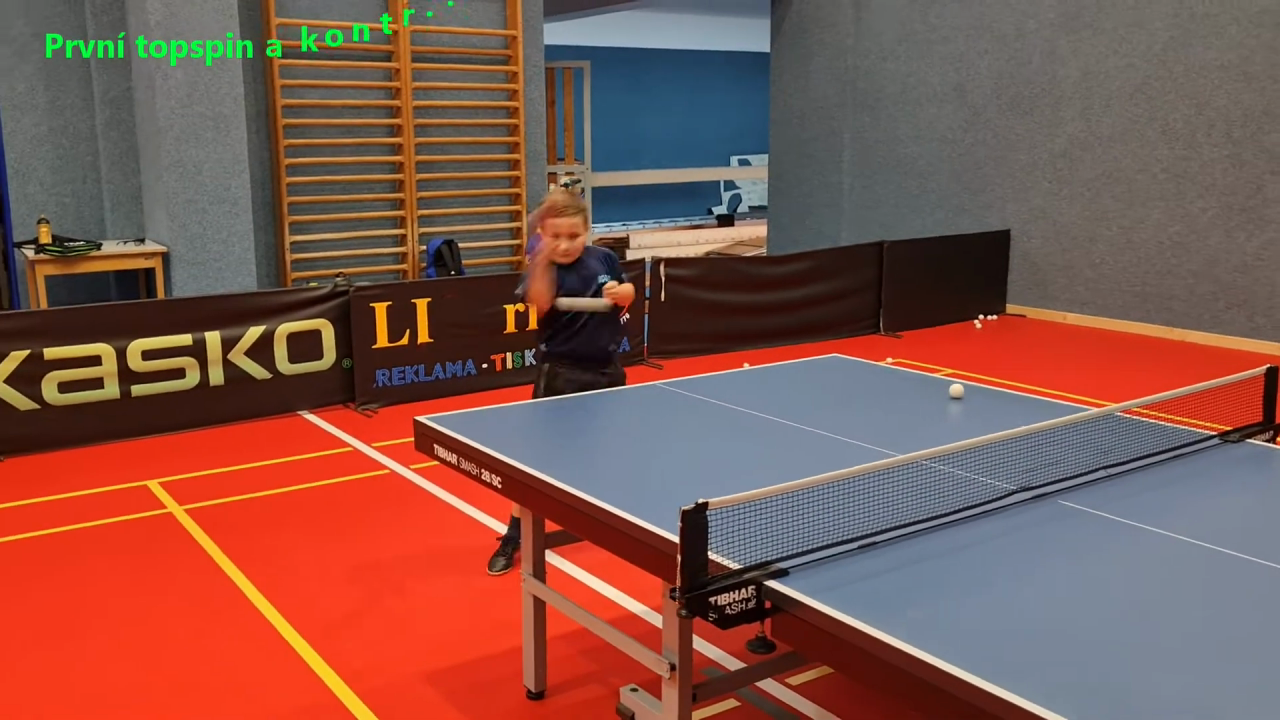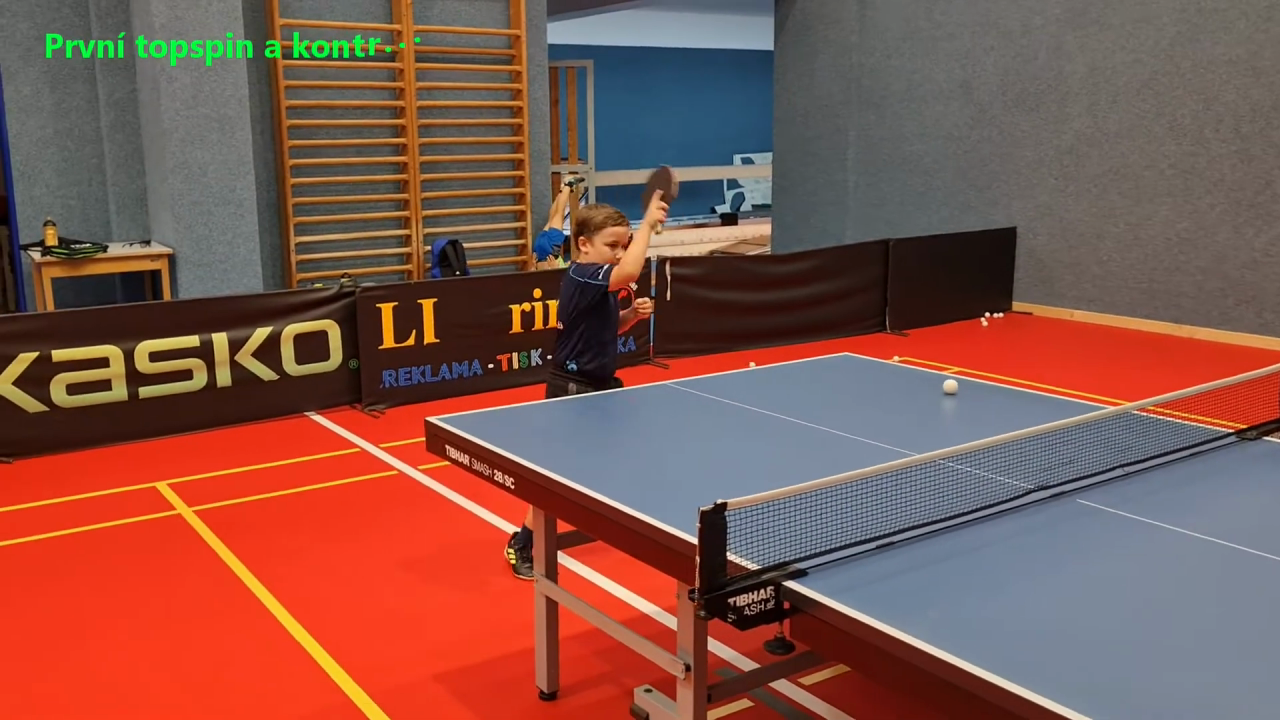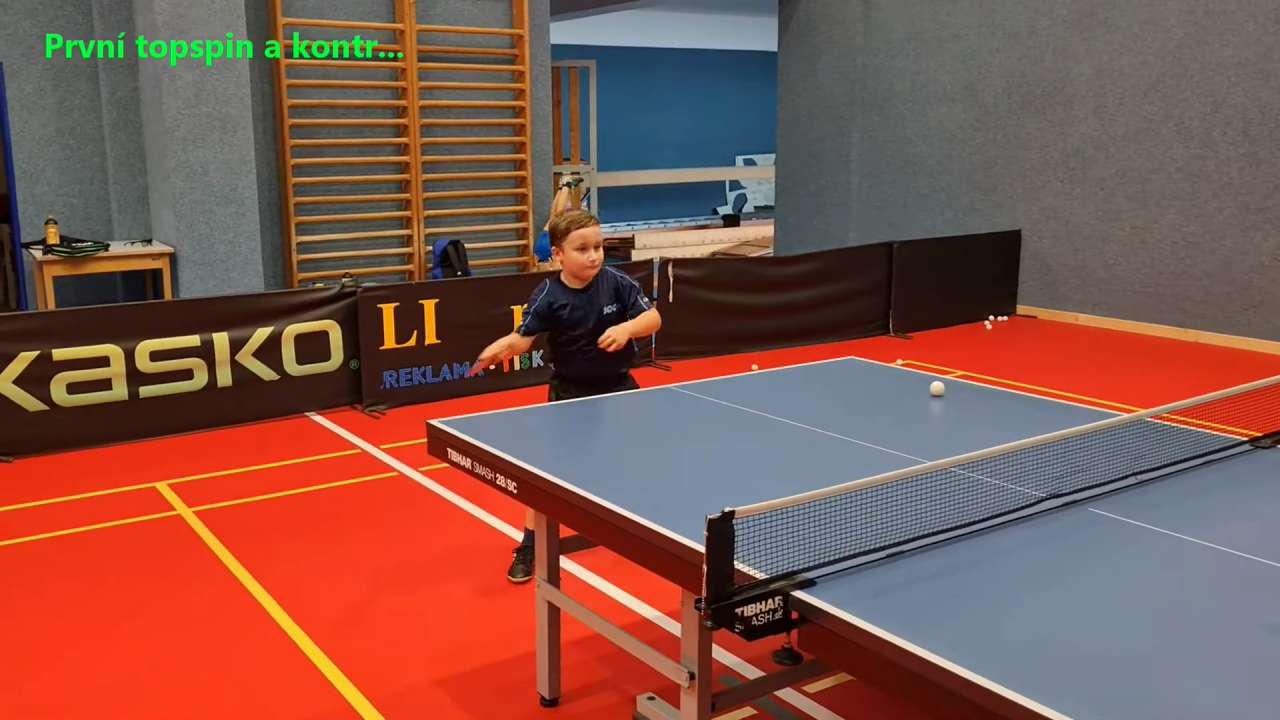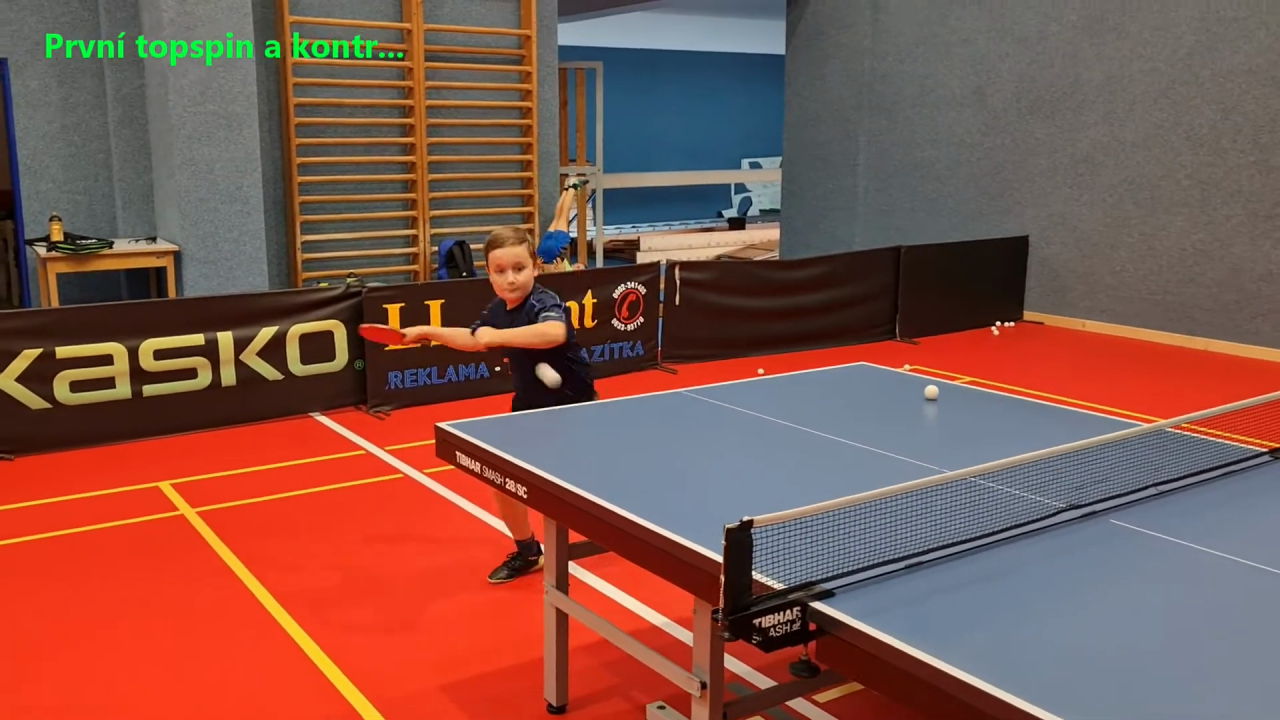
dt=0.3s
person 1, frame 1
left shoulder: (604, 259)
right shoulder: (541, 266)
left elbow: (626, 292)
right elbow: (539, 307)
left wrist: (624, 295)
right wrist: (540, 261)
left hip: (604, 372)
right hip: (559, 373)
right ankle: (513, 537)
person 1, frame 2
left shoulder: (602, 284)
right shoulder: (582, 276)
right elbow: (629, 272)
left wrist: (635, 313)
right wrist: (647, 222)
left hip: (602, 384)
right hip: (573, 386)
right ankle: (522, 542)
person 1, frame 3
left shoulder: (615, 281)
right shoulder: (548, 294)
left elbow: (652, 317)
right elbow: (522, 340)
left wrist: (624, 329)
right wrist: (498, 347)
left hip: (615, 390)
right hip: (569, 390)
right ankle: (530, 546)
person 1, frame 4
left shoulder: (546, 303)
right shoulder: (496, 311)
left elbow: (556, 335)
right elbow: (477, 339)
left wrist: (498, 335)
right wrist: (429, 332)
left hip: (572, 408)
right hip: (529, 407)
right ankle: (527, 551)
